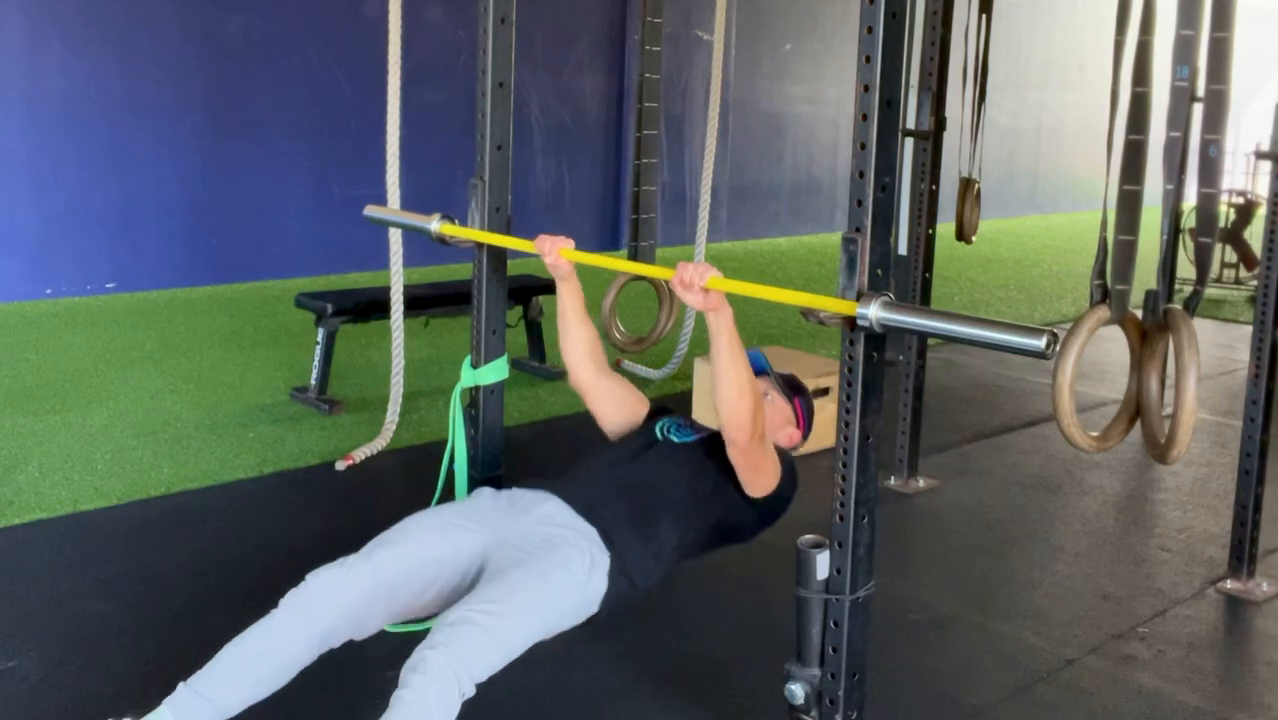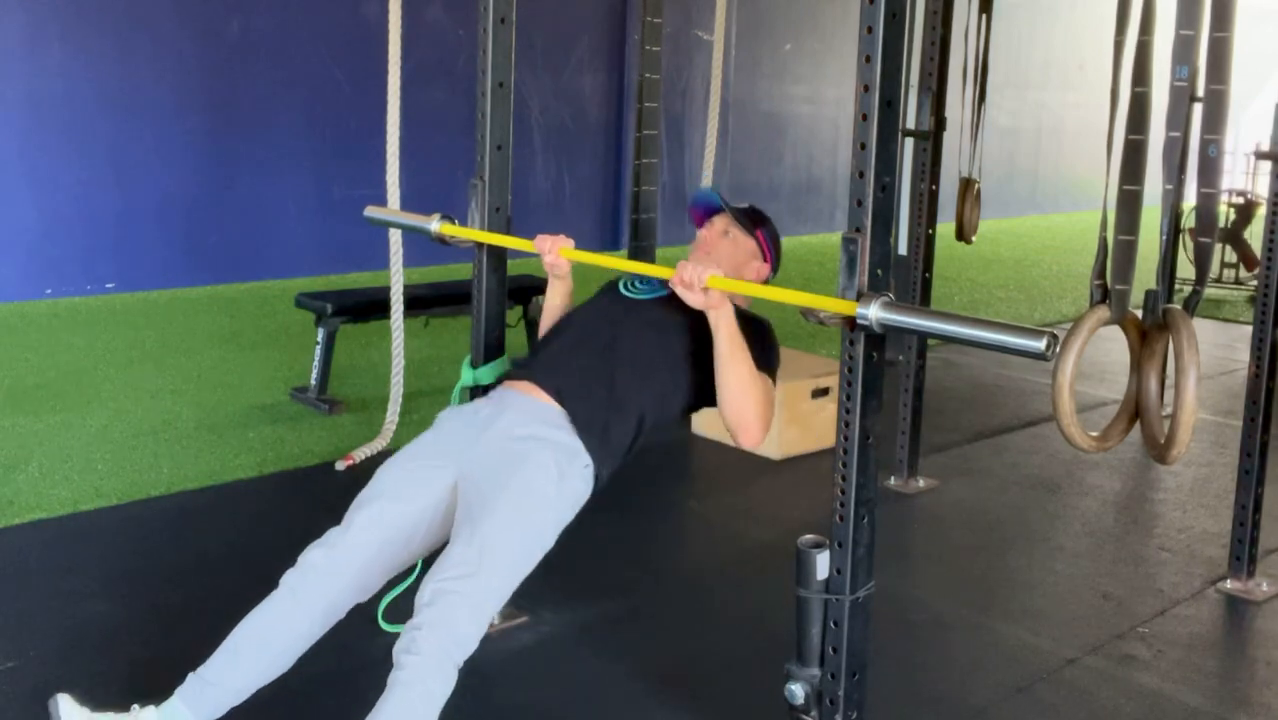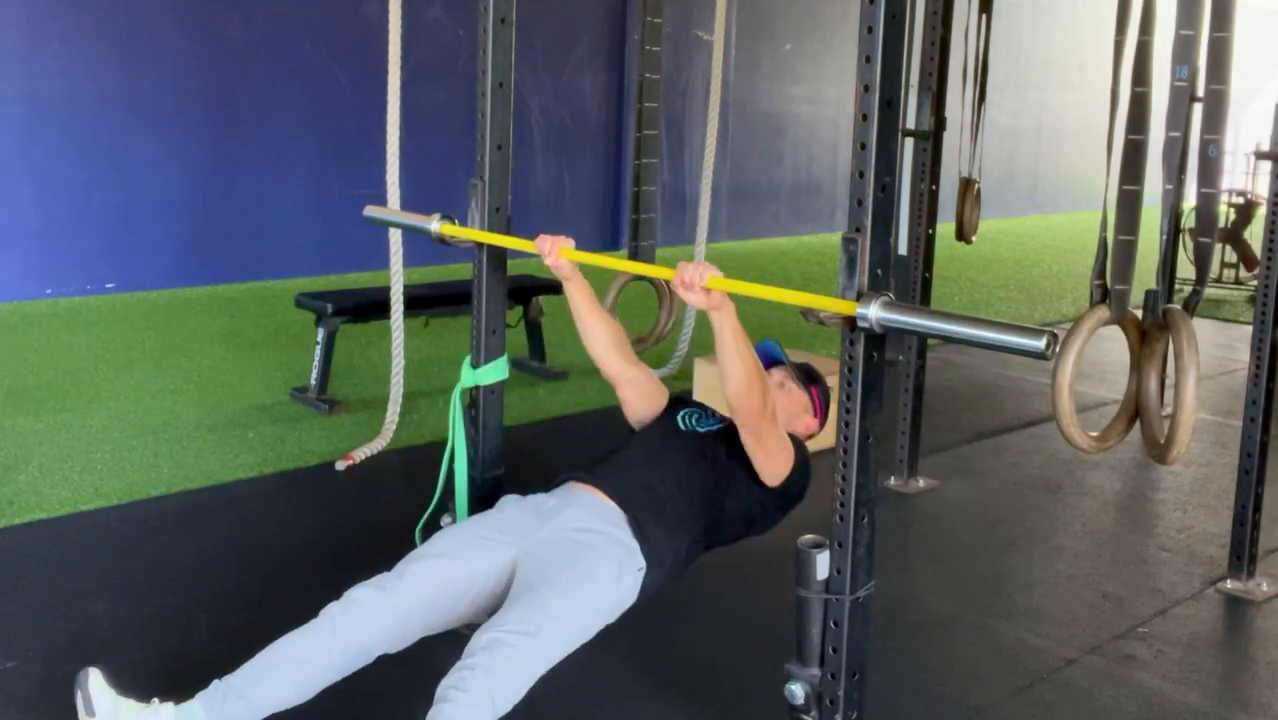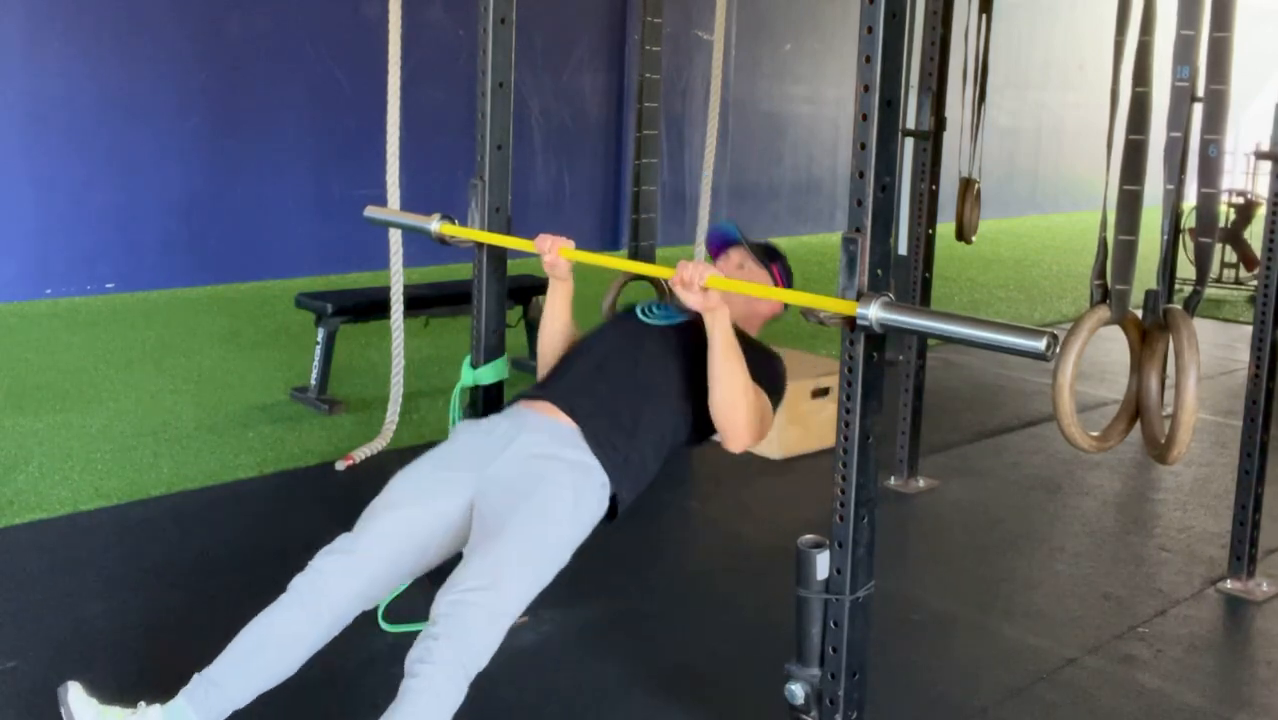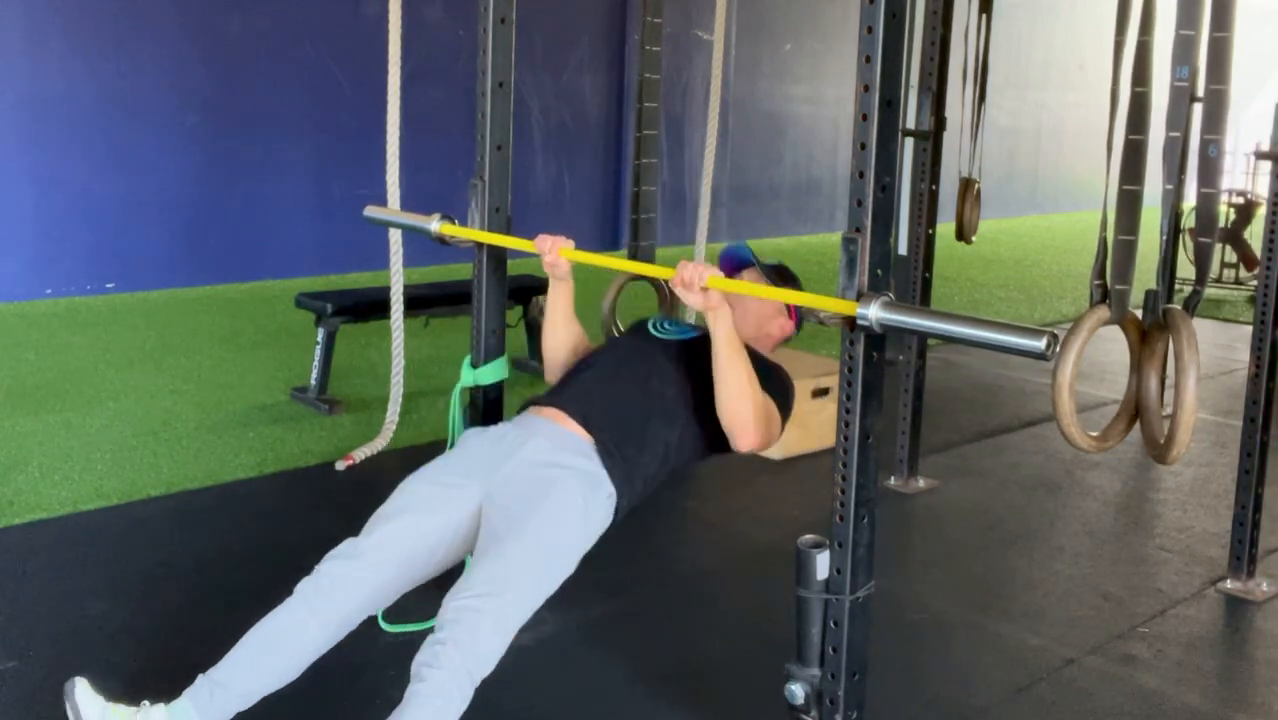
dt=0.7s
person 1, frame 1
left shoulder: (764, 483)
right shoulder: (668, 426)
left elbow: (742, 432)
right elbow: (590, 375)
left wrist: (719, 314)
right wrist: (567, 279)
left hip: (577, 548)
right hip: (506, 507)
left knee: (446, 657)
right knee: (328, 595)
person 1, frame 2
left shoulder: (741, 331)
right shoulder: (638, 286)
left elbow: (749, 429)
left wrist: (719, 308)
right wrist: (560, 279)
left hip: (549, 452)
right hip: (474, 421)
left knee: (441, 625)
right knee: (329, 570)
person 1, frame 3
left shoulder: (777, 471)
right shoulder: (686, 420)
left elbow: (752, 410)
right elbow: (617, 360)
left wrist: (720, 309)
right wrist: (568, 272)
left hip: (606, 549)
right hip: (534, 513)
right knee: (373, 609)
person 1, frame 4
left shoulder: (753, 358)
right shoulder: (653, 317)
left elbow: (738, 434)
left wrist: (716, 313)
right wrist: (561, 279)
left hip: (569, 472)
right hip: (493, 438)
left knee: (458, 629)
right knee: (341, 571)
person 1, frame 5
left shoulder: (764, 380)
right shoulder: (664, 331)
left elbow: (746, 433)
right elbow: (562, 365)
left wrist: (715, 311)
right wrist: (561, 277)
left hip: (577, 476)
right hip: (502, 443)
left knee: (468, 626)
right knee: (350, 574)
